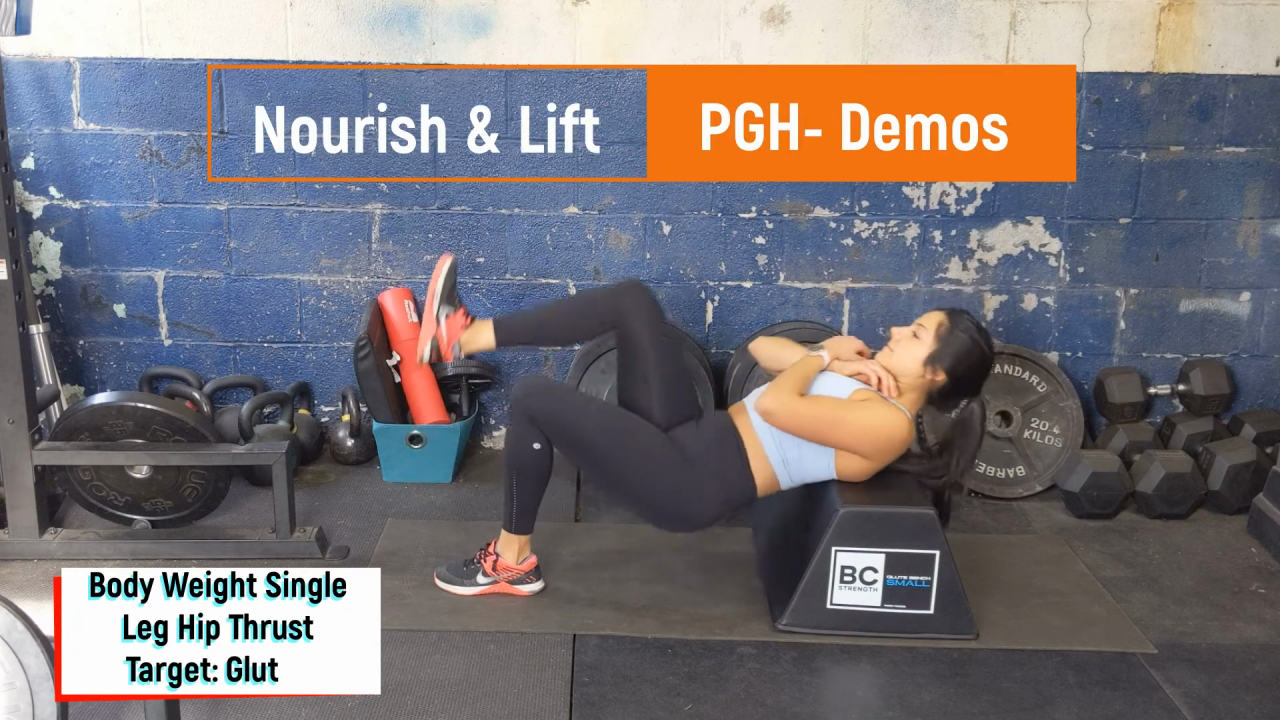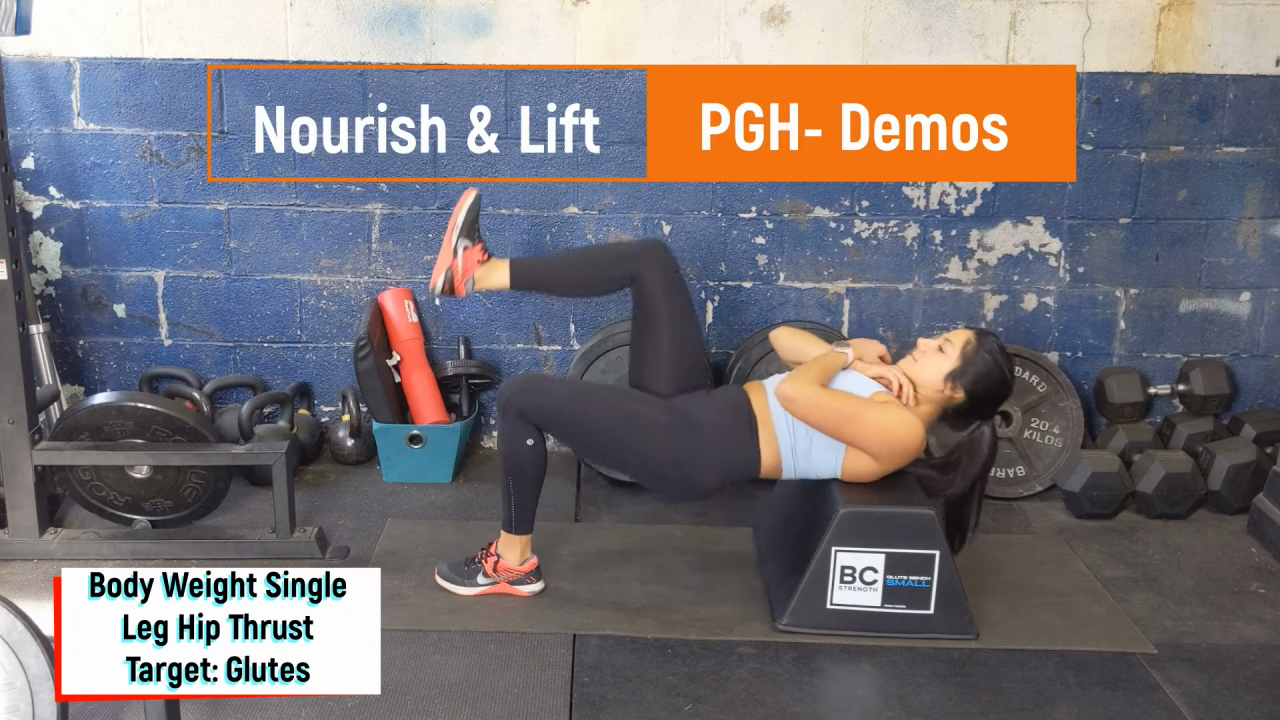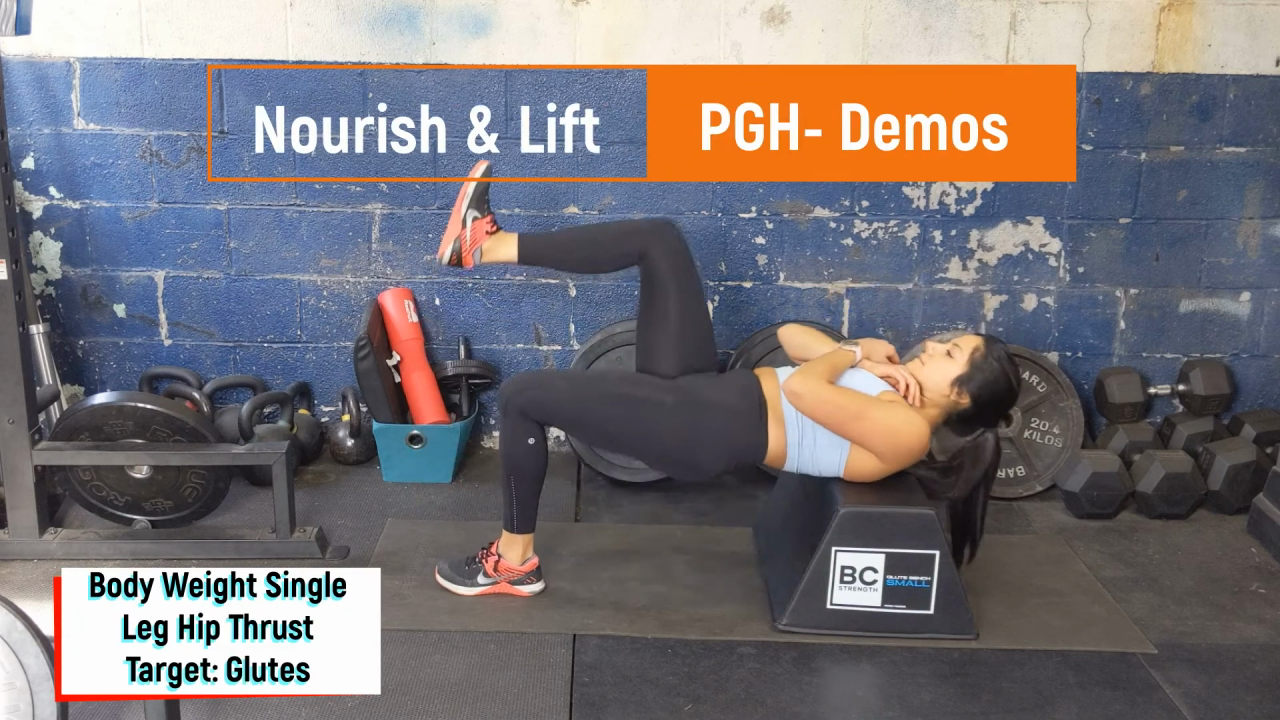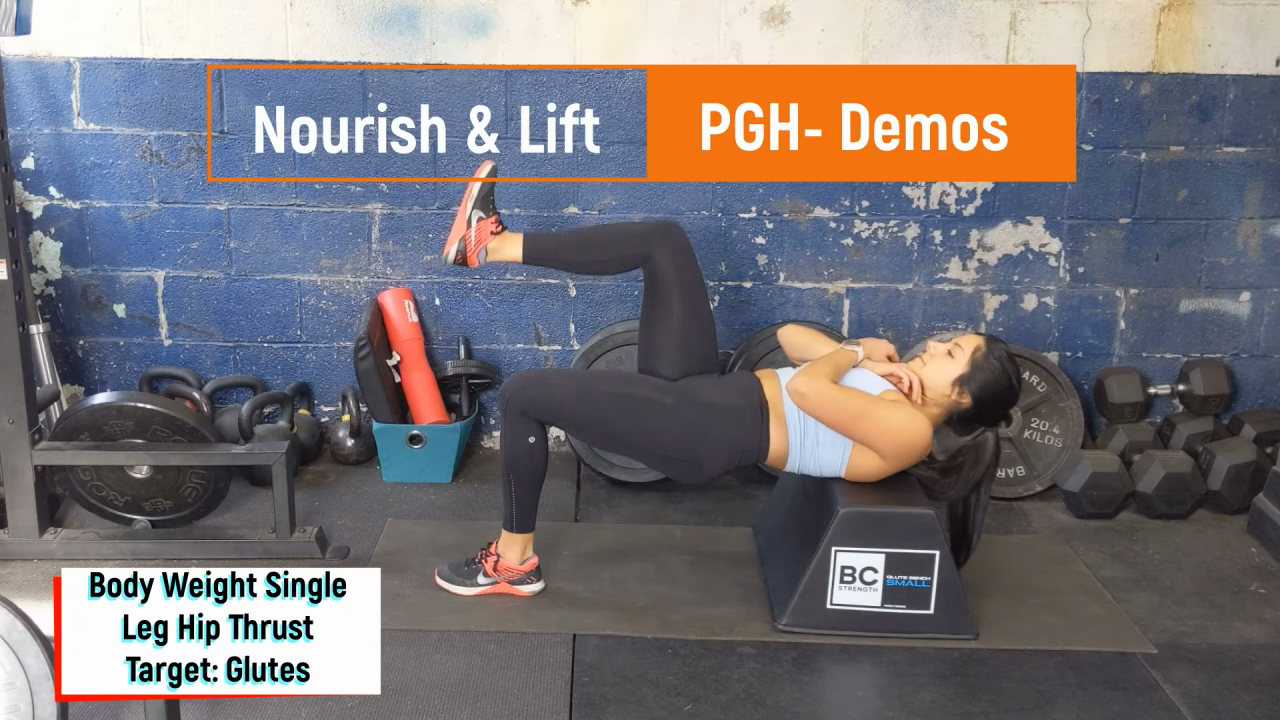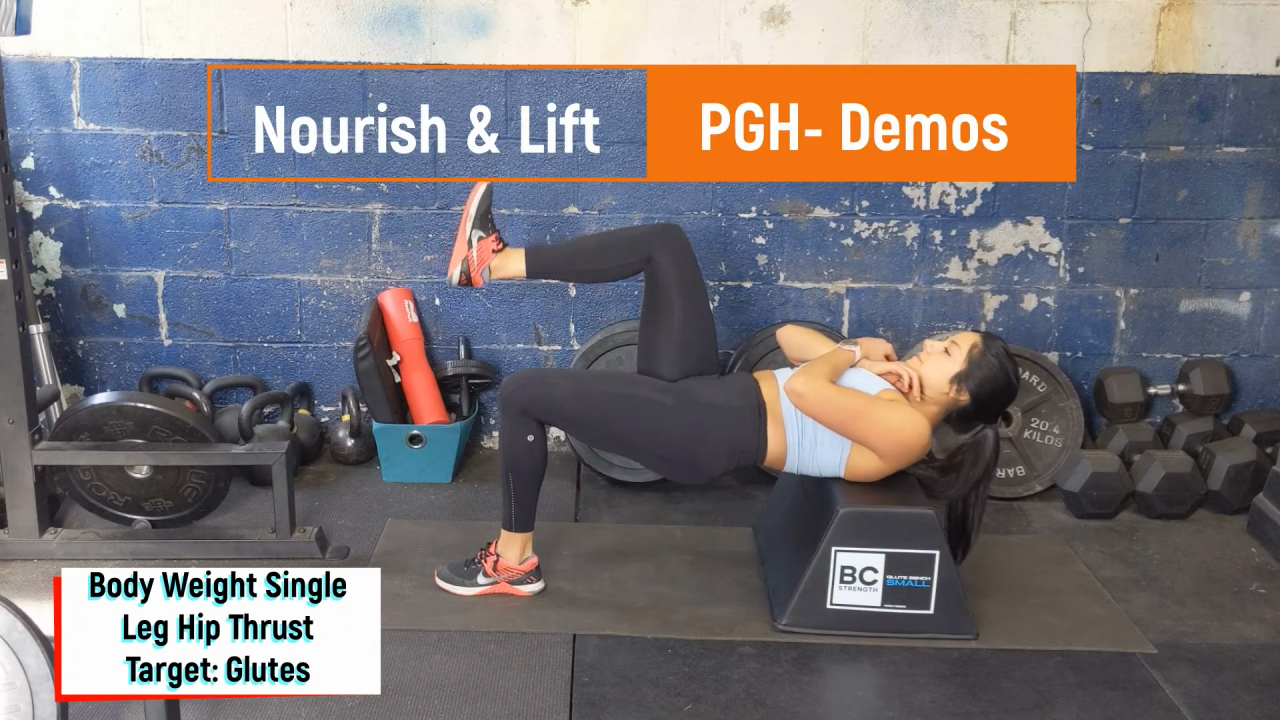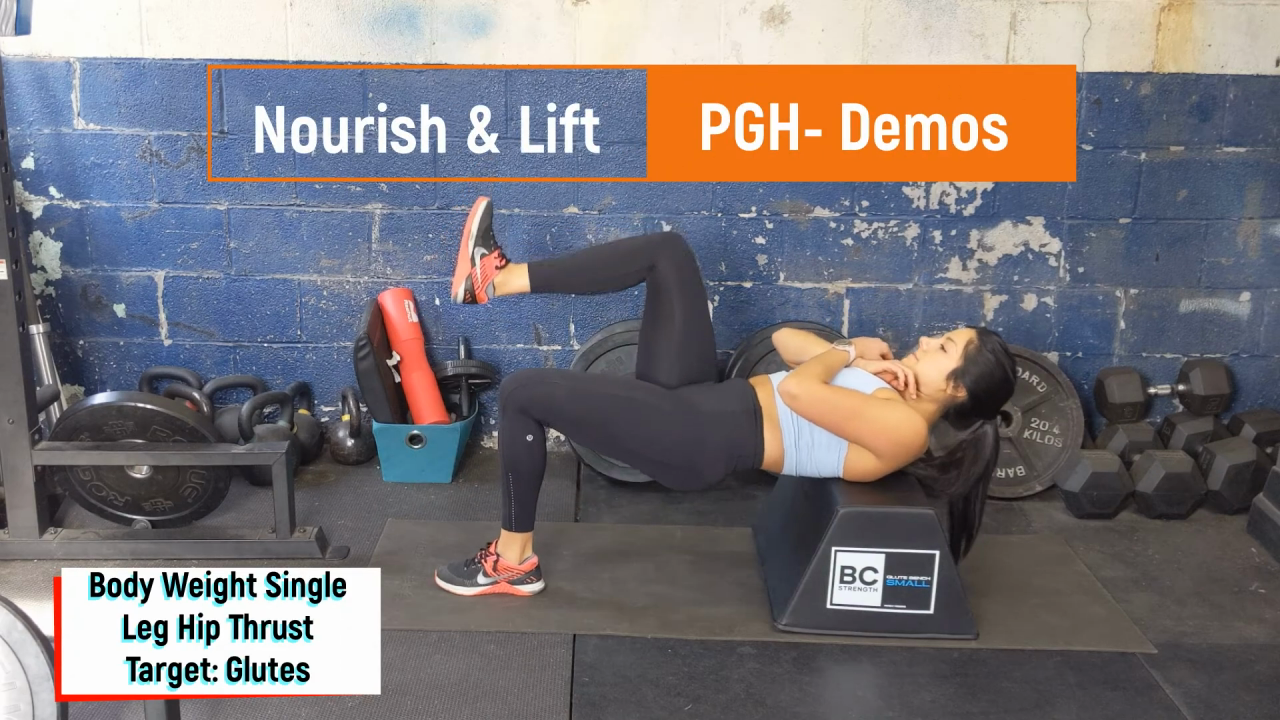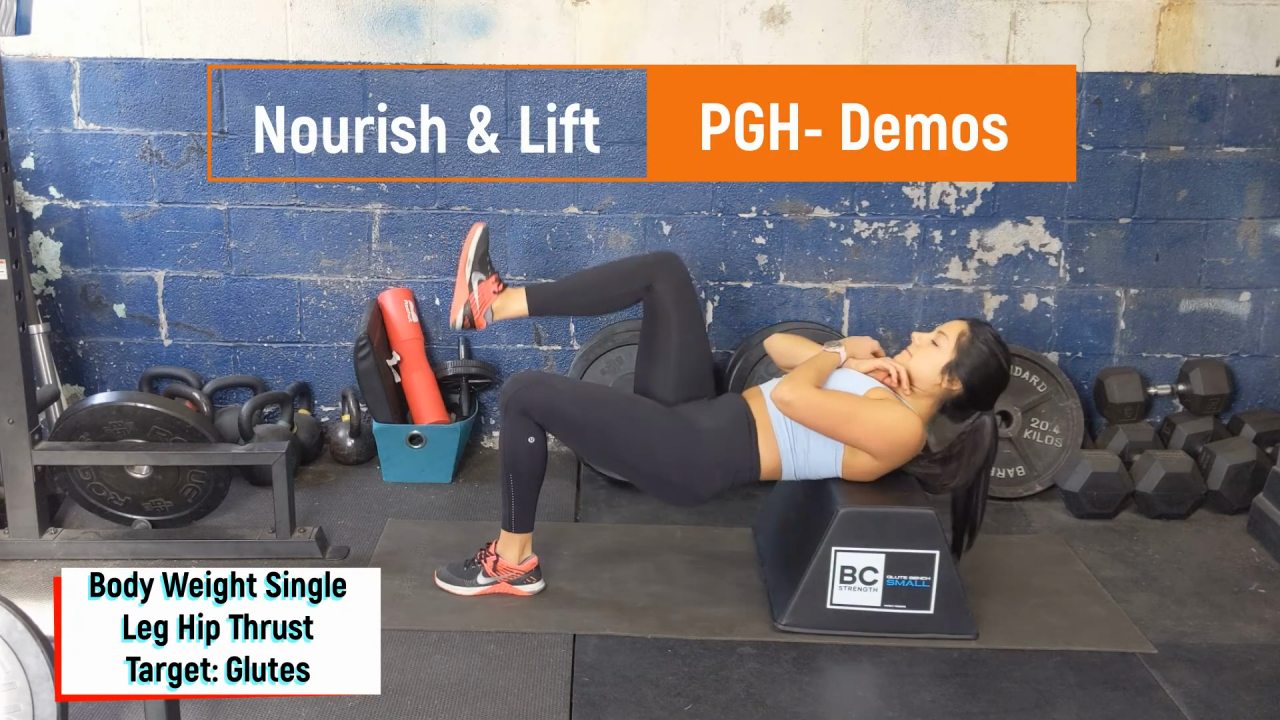
dt=0.3s
person 1, frame 1
left shoulder: (889, 425)
right shoulder: (875, 379)
left elbow: (774, 405)
right elbow: (761, 349)
left wrist: (823, 358)
right wrist: (830, 355)
left hip: (687, 480)
right hip: (687, 438)
left knee: (534, 397)
right knee: (630, 298)
left ankle: (512, 563)
right ankle: (465, 333)
person 1, frame 2
left shoulder: (901, 430)
right shoulder: (885, 388)
left elbow: (795, 392)
right elbow: (782, 337)
left wrist: (845, 356)
right wrist: (851, 356)
left hip: (693, 449)
right hip: (696, 409)
left knee: (522, 396)
right knee: (650, 258)
left ankle: (513, 563)
right ankle: (480, 274)
person 1, frame 3
left shoulder: (906, 431)
right shoulder: (896, 392)
left elbow: (802, 388)
right elbow: (789, 335)
left wrist: (853, 354)
right wrist: (860, 357)
left hip: (699, 430)
right hip: (701, 392)
left knee: (522, 394)
right knee: (660, 238)
left ankle: (514, 562)
right ankle: (486, 245)
person 1, frame 4
left shoulder: (910, 432)
right shoulder: (896, 395)
left elbow: (805, 387)
right elbow: (790, 336)
left wrist: (855, 353)
right wrist: (861, 355)
left hip: (703, 432)
right hip: (703, 390)
left knee: (524, 393)
right knee: (663, 239)
left ankle: (514, 562)
right ankle: (493, 246)
person 1, frame 5
left shoulder: (907, 429)
right shoulder: (893, 393)
left elbow: (805, 387)
right elbow: (789, 337)
left wrist: (853, 352)
right wrist: (859, 355)
left hip: (701, 431)
right hip: (700, 393)
left knee: (523, 393)
right knee: (664, 242)
left ankle: (513, 562)
right ankle: (494, 263)
person 1, frame 6
left shoulder: (904, 429)
right shoulder: (890, 393)
left elbow: (798, 388)
right elbow: (786, 339)
left wrist: (846, 352)
right wrist: (852, 356)
left hip: (698, 438)
right hip: (699, 398)
left knee: (522, 392)
right knee: (667, 250)
left ankle: (513, 561)
right ankle: (497, 278)
person 1, frame 7
left shoulder: (901, 427)
right shoulder: (886, 389)
left elbow: (790, 395)
right elbow: (776, 344)
left wrist: (838, 354)
right wrist: (845, 355)
left hip: (694, 455)
right hip: (696, 417)
left knee: (525, 394)
right knee: (664, 269)
left ankle: (512, 562)
right ankle: (496, 305)
